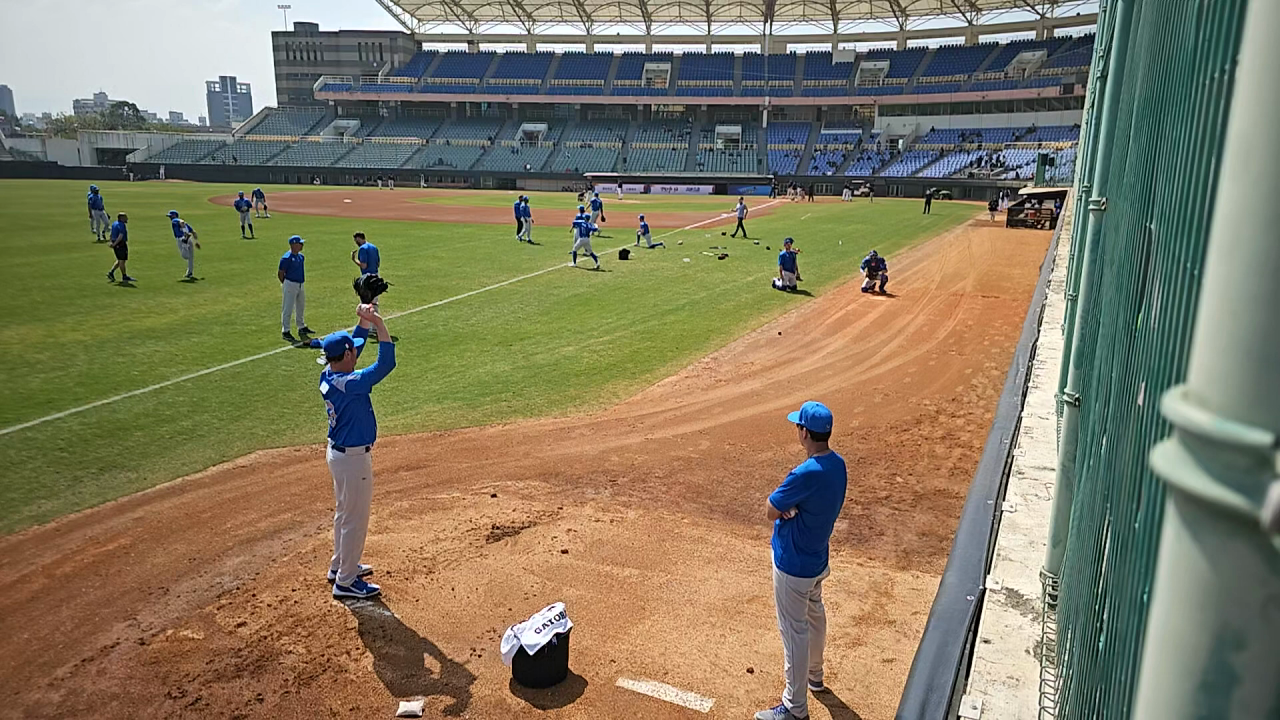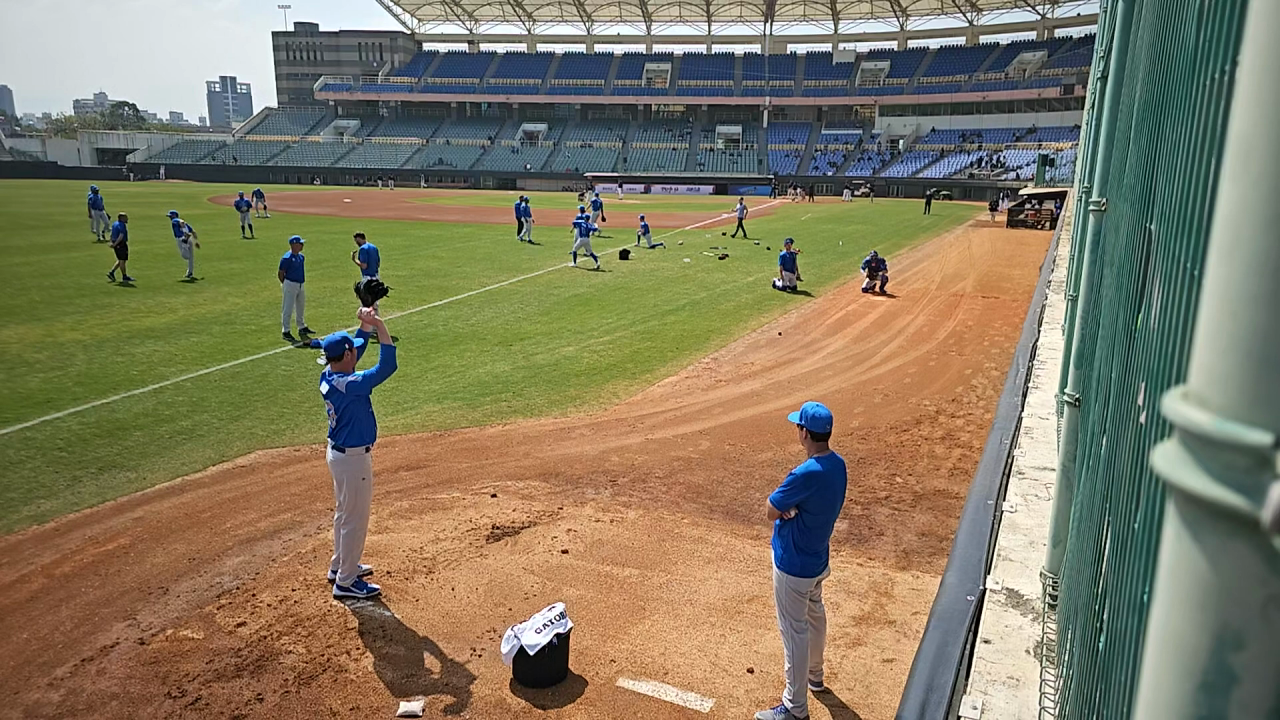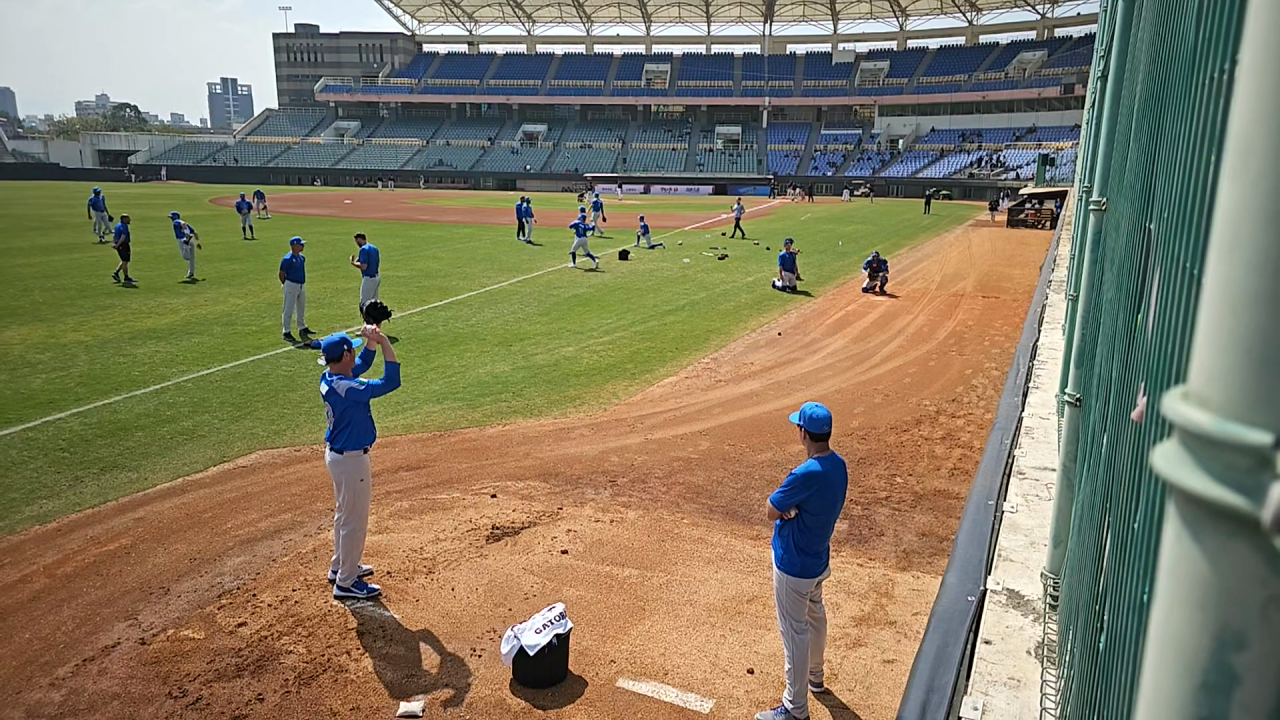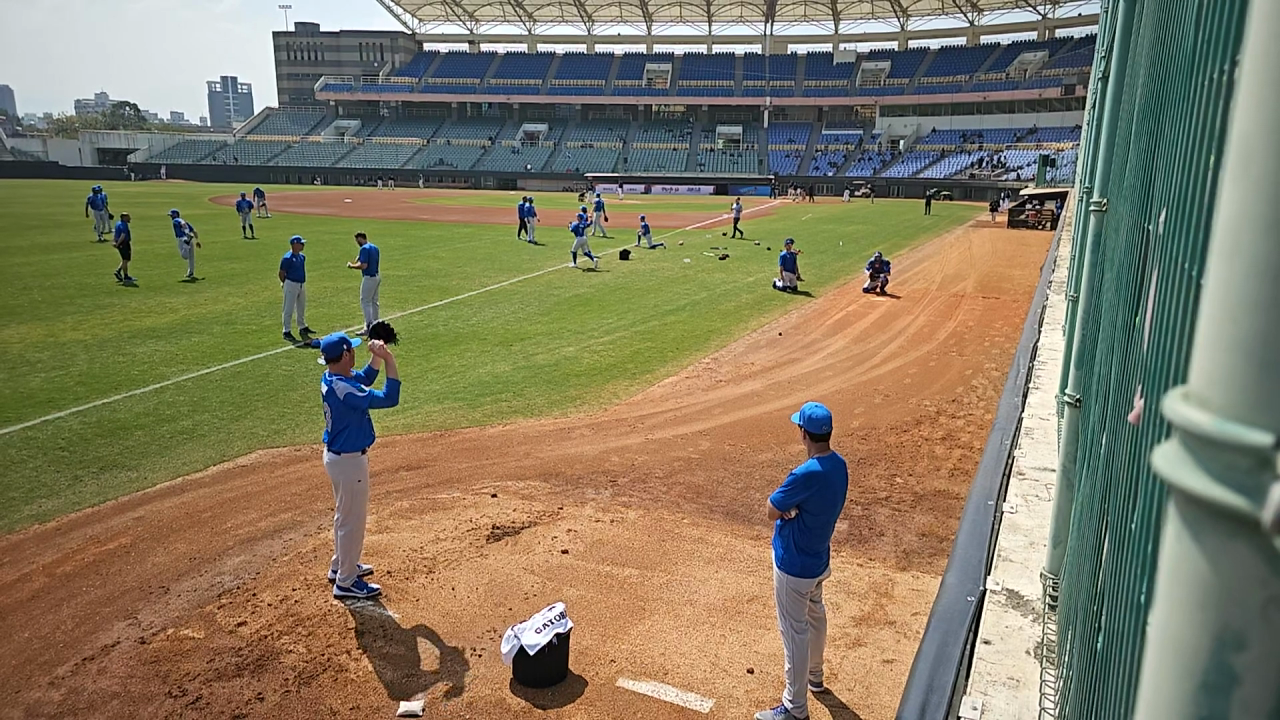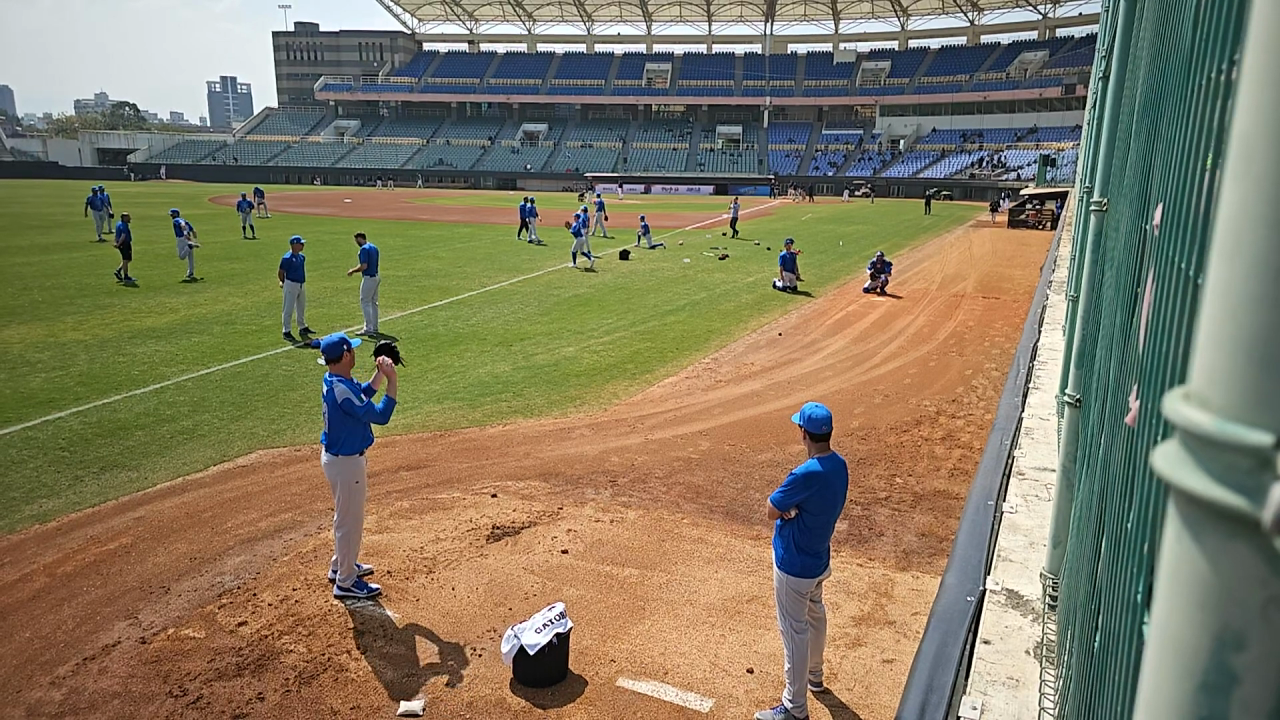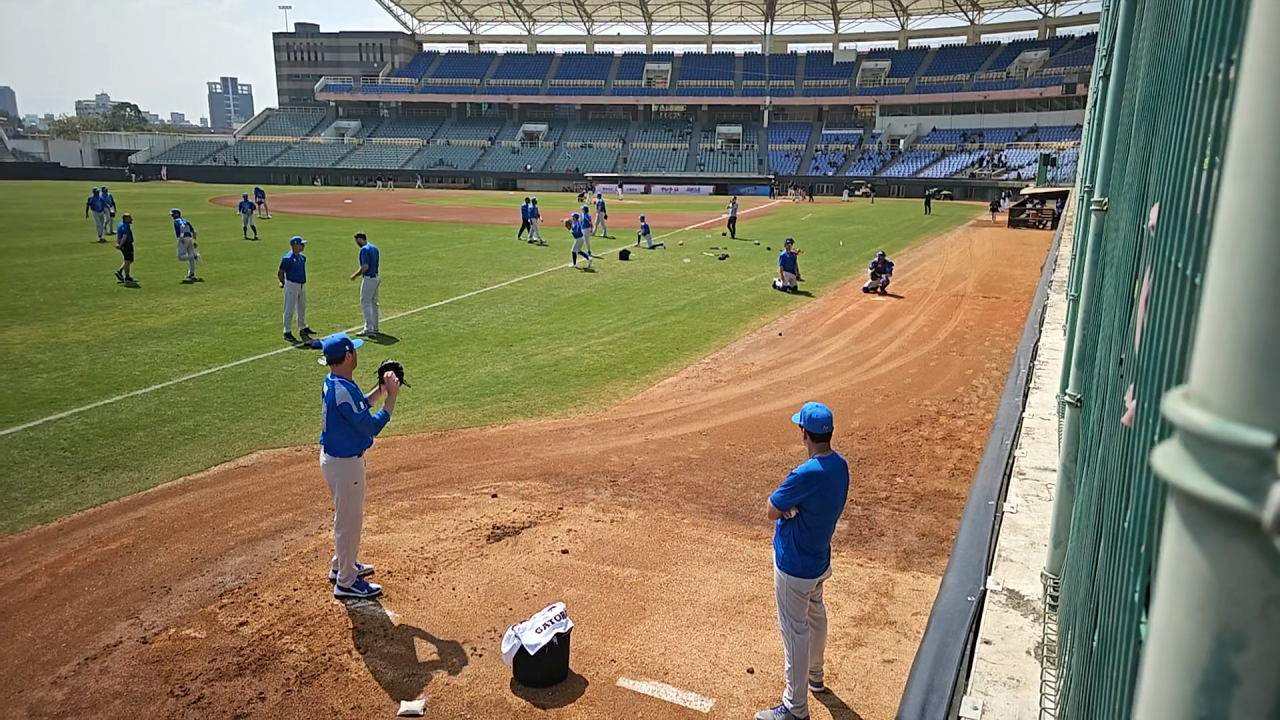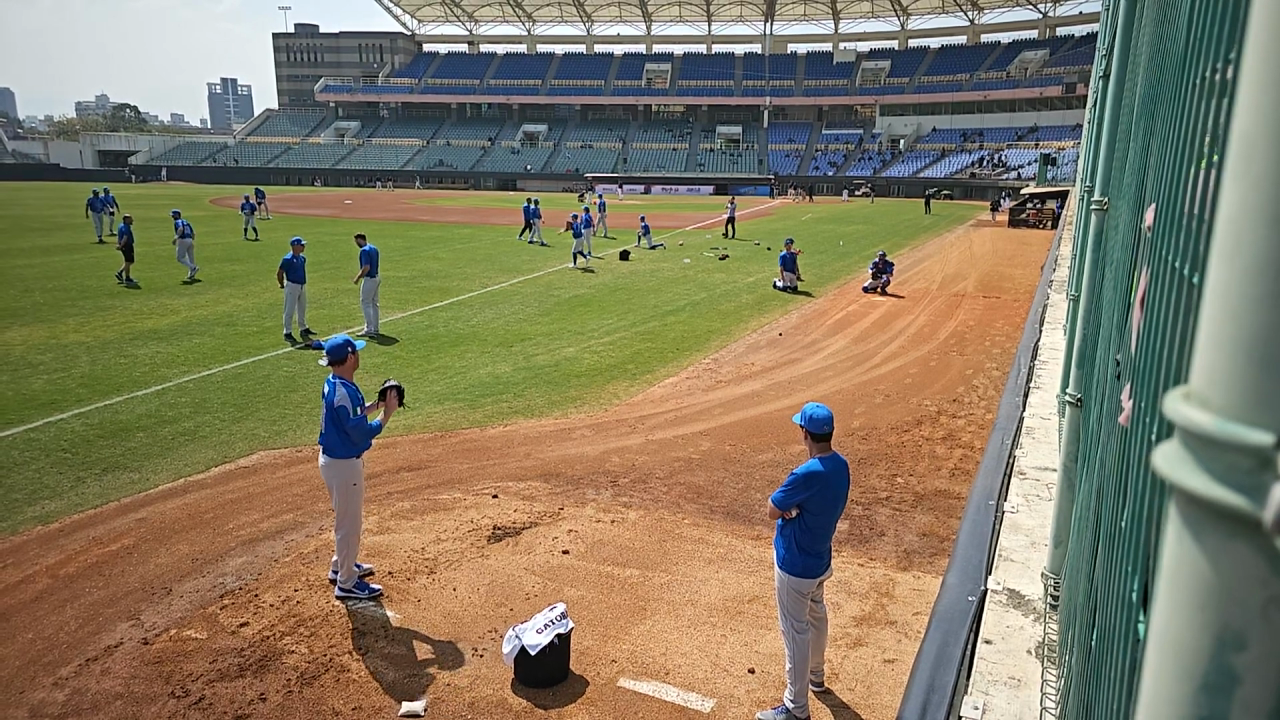
dt=0.7s
person 1, frame 1
left shoulder: (806, 474)
right shoulder: (838, 464)
left elbow: (771, 511)
left wrist: (785, 503)
right wrist: (790, 505)
left hip: (793, 565)
right hip: (818, 558)
left knee: (795, 631)
right knee: (814, 616)
right ankle: (814, 675)
person 1, frame 2
left shoulder: (806, 474)
right shoulder: (838, 465)
left elbow: (771, 511)
left wrist: (784, 504)
right wrist: (790, 506)
left hip: (793, 565)
right hip: (818, 558)
left knee: (795, 631)
right knee: (815, 616)
right ankle: (815, 675)
person 1, frame 3
left shoulder: (806, 474)
right shoulder: (839, 465)
left elbow: (771, 511)
left wrist: (784, 505)
right wrist: (791, 506)
left hip: (794, 565)
right hip: (818, 558)
left knee: (795, 632)
right knee: (815, 616)
right ankle: (815, 675)
person 1, frame 4
left shoulder: (807, 474)
right shoulder: (839, 465)
left elbow: (772, 511)
left wrist: (786, 505)
right wrist: (792, 505)
left hip: (794, 565)
right hip: (818, 559)
left knee: (795, 632)
right knee: (815, 616)
right ankle: (815, 676)
person 1, frame 5
left shoulder: (806, 474)
right shoulder: (839, 465)
left elbow: (771, 511)
left wrist: (786, 505)
right wrist: (792, 505)
left hip: (794, 565)
right hip: (818, 559)
left knee: (794, 631)
right knee: (815, 616)
right ankle: (814, 675)
person 1, frame 6
left shoulder: (806, 474)
right shoulder: (840, 465)
left elbow: (772, 510)
right wrist: (793, 505)
left hip: (795, 565)
right hip: (819, 559)
left knee: (795, 631)
right knee: (815, 616)
right ankle: (815, 675)
person 1, frame 7
left shoulder: (807, 474)
right shoulder: (841, 466)
left elbow: (772, 511)
left wrist: (787, 504)
right wrist: (793, 506)
left hip: (795, 565)
right hip: (820, 559)
left knee: (796, 632)
right knee: (816, 616)
right ankle: (816, 675)
person 2, frame 1
left shoulder: (328, 375)
right shoulder: (348, 383)
left elbow: (354, 343)
right elbow: (386, 363)
left wrist: (365, 320)
right wrist: (379, 323)
left hip: (338, 451)
right hip: (353, 457)
left knee: (345, 513)
right knee: (355, 518)
left ankle: (340, 565)
right ankle: (345, 582)
person 2, frame 2
left shoulder: (328, 376)
right shoulder: (348, 384)
left elbow: (357, 346)
right elbow: (387, 366)
left wrist: (366, 323)
right wrist: (379, 325)
left hip: (338, 452)
right hip: (353, 458)
left knee: (345, 513)
right knee: (355, 518)
left ankle: (340, 566)
right ankle: (345, 582)
person 2, frame 3
left shoulder: (329, 379)
right shoulder: (346, 388)
left elbow: (362, 363)
right elbow: (391, 382)
left wrist: (372, 340)
right wrist: (384, 342)
left hip: (338, 454)
right hip: (351, 460)
left knee: (345, 514)
right knee: (354, 520)
left ankle: (341, 566)
right ankle: (346, 582)
person 2, frame 4
left shoulder: (331, 378)
right shoulder: (343, 389)
left elbow: (365, 379)
right elbow: (390, 398)
left wrist: (378, 356)
right wrist: (389, 359)
left hip: (337, 454)
right hip: (349, 460)
left knee: (345, 515)
right knee: (352, 520)
left ankle: (341, 565)
right ankle: (346, 582)
person 2, frame 5
left shoulder: (333, 380)
right shoulder: (341, 390)
left elbow: (363, 394)
right elbow: (381, 416)
left wrist: (380, 372)
right wrist: (392, 380)
left hip: (337, 455)
right hip: (346, 461)
left knee: (346, 516)
right knee: (350, 520)
left ankle: (341, 565)
right ankle: (346, 582)
person 2, frame 6
left shoulder: (334, 382)
right shoulder: (343, 391)
left elbow: (359, 406)
right elbow: (372, 426)
left wrist: (381, 388)
right wrist: (392, 396)
left hip: (336, 456)
right hip: (345, 463)
left knee: (347, 517)
right knee: (349, 521)
left ankle: (341, 565)
right ankle: (346, 582)
person 2, frame 7
left shoulder: (334, 383)
right shoulder: (344, 392)
right elbow: (361, 435)
left wrist: (378, 404)
right wrist: (388, 412)
left hip: (334, 458)
right hip: (343, 464)
left knee: (347, 518)
right knee: (349, 522)
left ankle: (342, 566)
right ankle: (347, 583)
